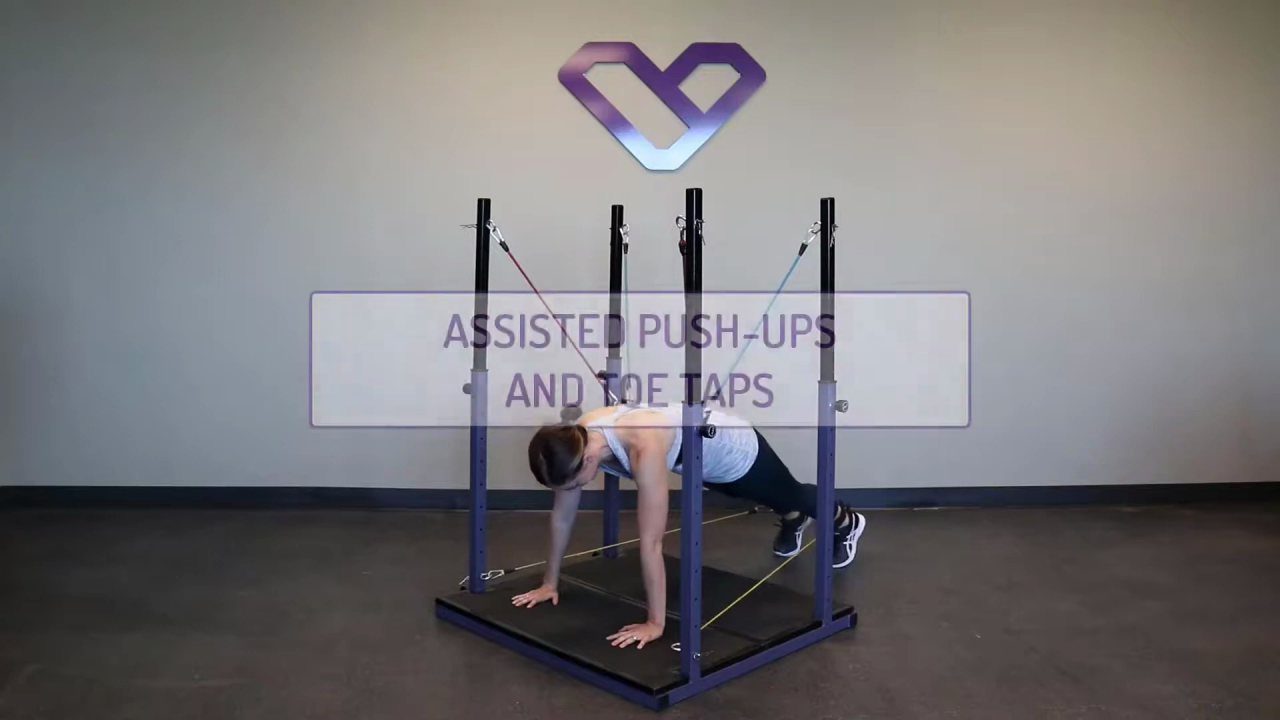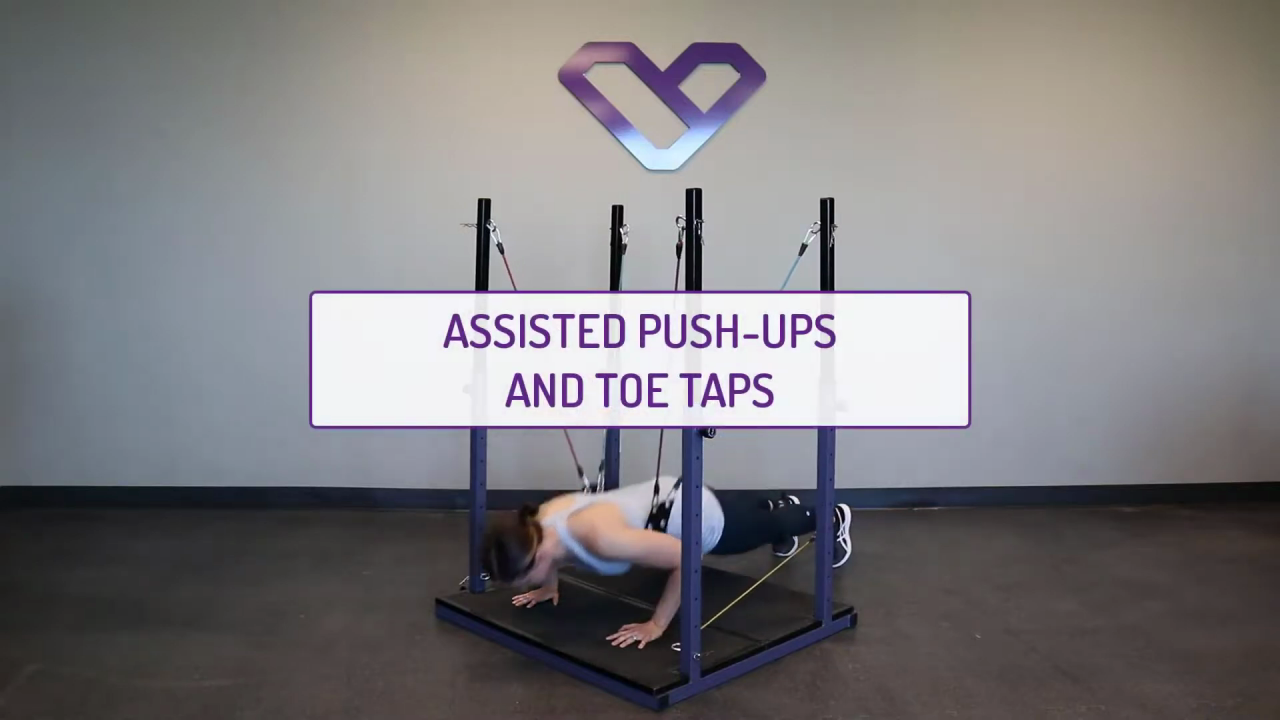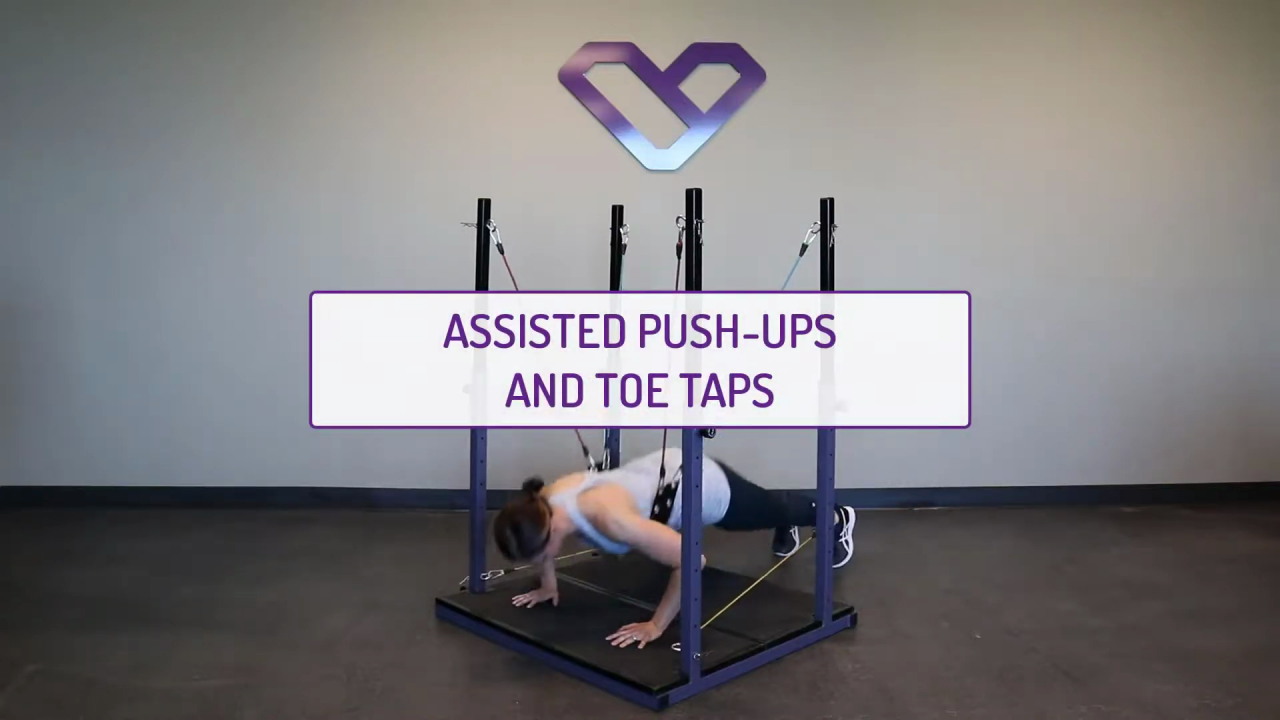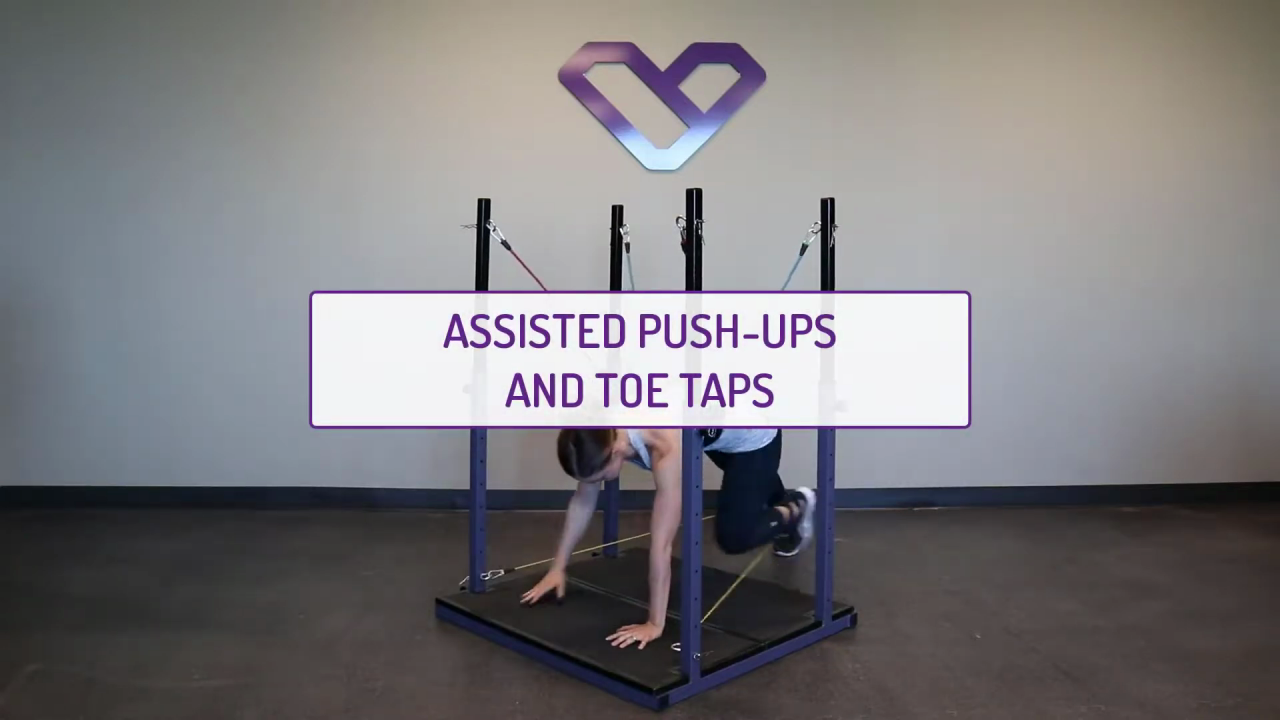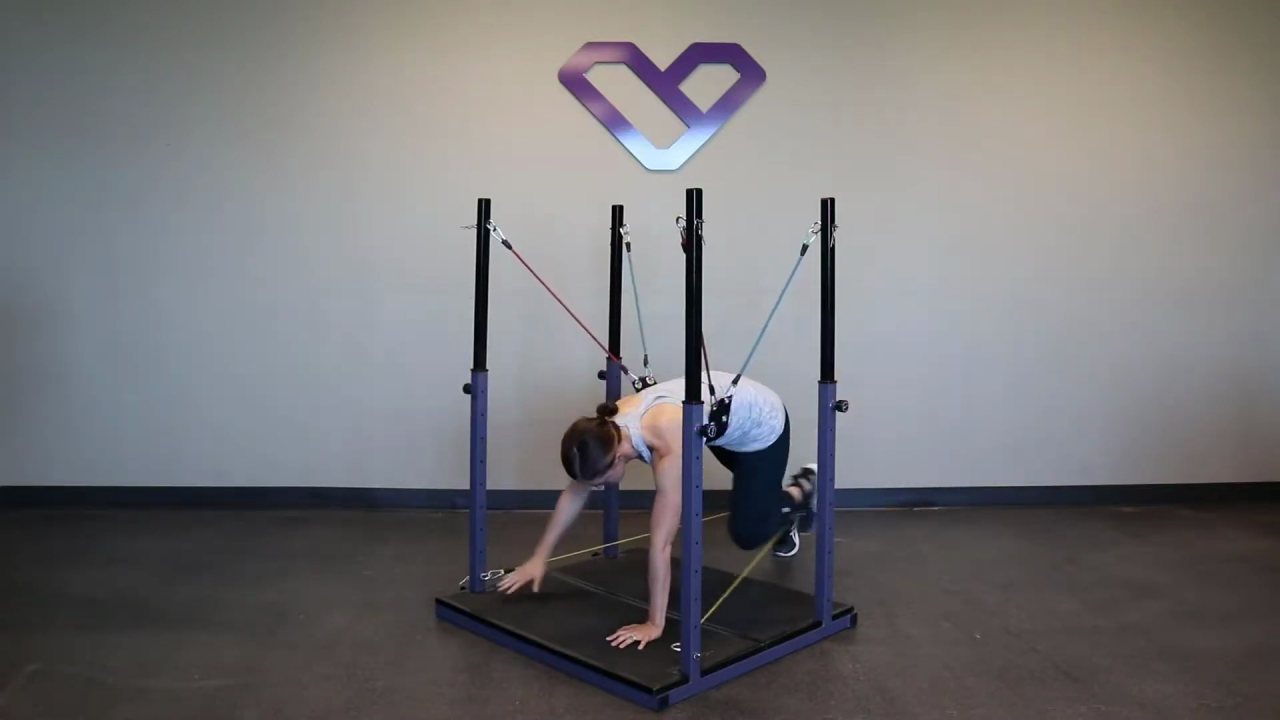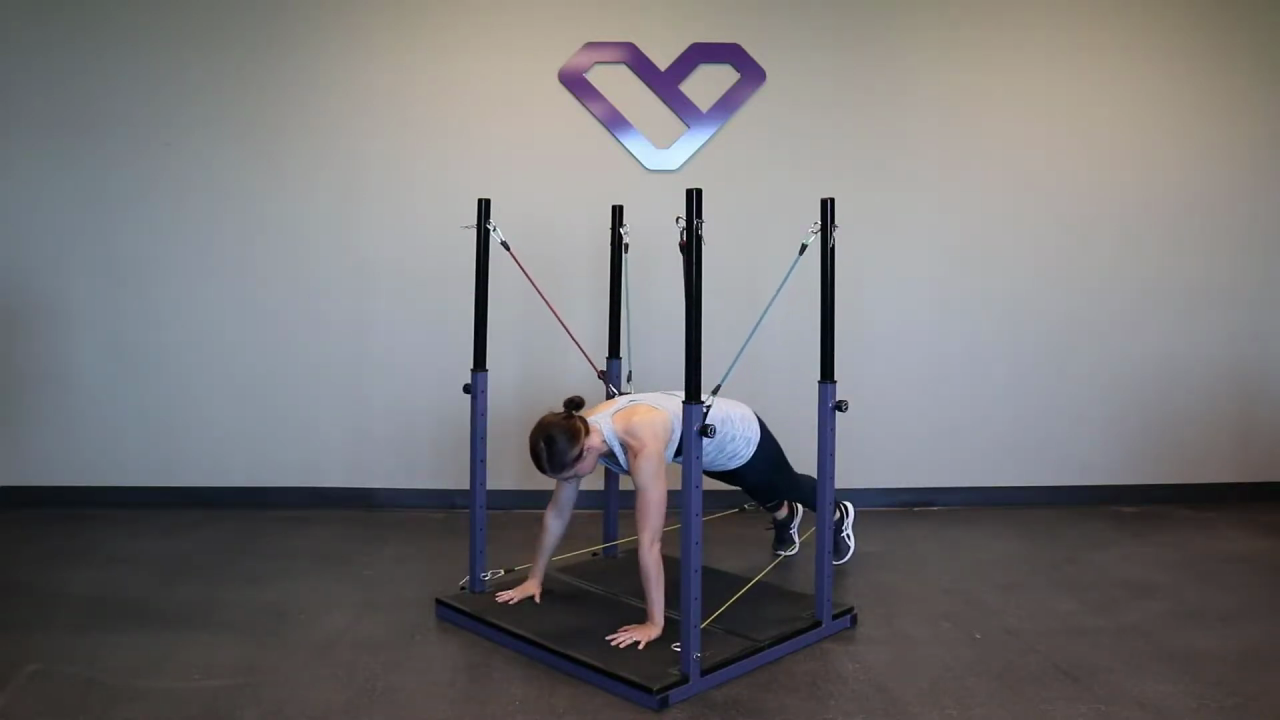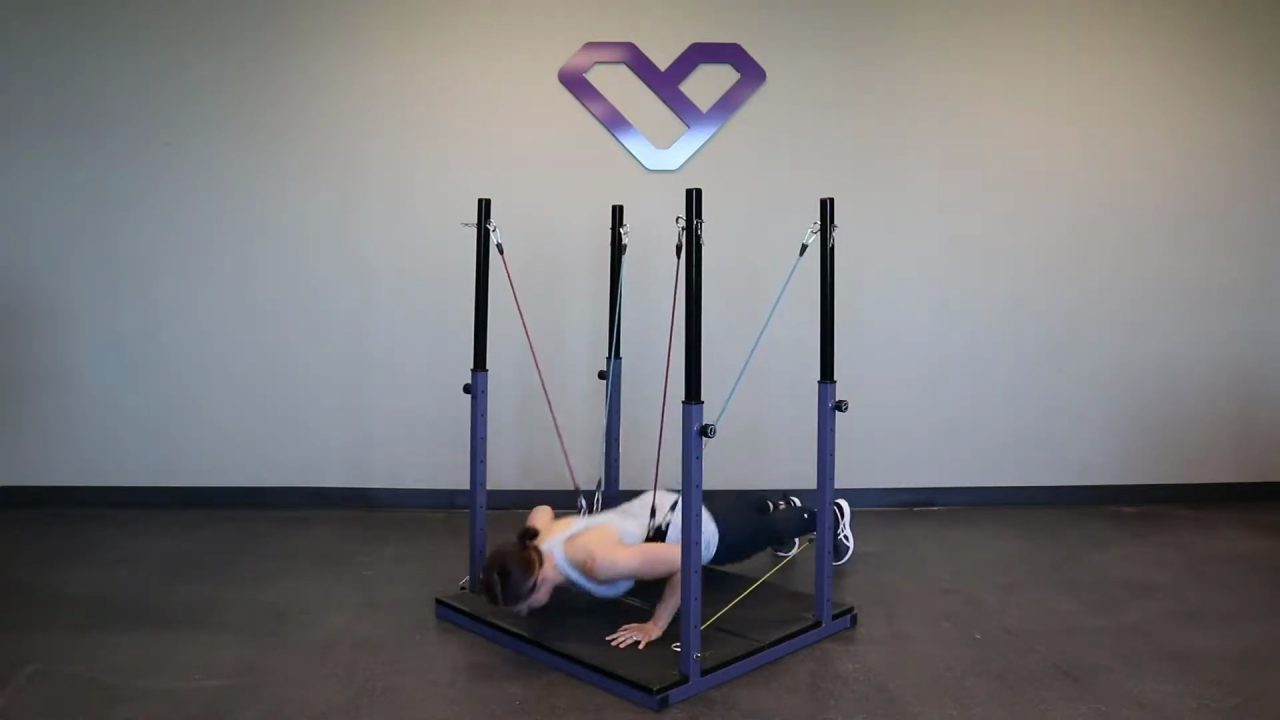
dt=0.7s
person 1, frame 1
left shoulder: (642, 450)
right shoulder: (574, 442)
left elbow: (650, 543)
right elbow: (562, 514)
left wrist: (656, 623)
right wrist: (549, 583)
left hip: (732, 447)
left knee: (792, 494)
left ankle: (846, 521)
right ankle: (792, 521)
person 1, frame 2
left shoulder: (597, 538)
right shoulder: (540, 522)
left elbow: (681, 558)
left wrist: (657, 625)
right wrist: (548, 586)
right hip: (657, 500)
left knee: (770, 525)
left ankle: (834, 518)
right ankle: (779, 502)
person 1, frame 3
left shoulder: (608, 518)
right shoulder: (544, 504)
left wrist: (656, 625)
right wrist: (547, 585)
left hip: (704, 488)
right hip: (662, 470)
left knee: (777, 511)
left ankle: (837, 519)
right ankle: (787, 531)
person 1, frame 4
left shoulder: (666, 447)
right shoulder: (600, 435)
left elbow: (661, 543)
right elbow: (581, 502)
left wrist: (654, 624)
right wrist: (556, 568)
left hip: (753, 430)
right hip: (717, 423)
left knee: (731, 538)
right knee: (751, 483)
left ankle: (798, 508)
right ankle: (780, 507)
person 1, frame 5
left shoulder: (668, 446)
right shoulder: (605, 428)
left elbow: (661, 544)
right elbow: (573, 495)
left wrist: (654, 624)
right wrist: (538, 557)
left hip: (759, 420)
left knee: (749, 534)
right knee: (751, 477)
left ankle: (805, 487)
right ankle: (777, 506)
person 1, frame 6
left shoulder: (640, 443)
right shoulder: (576, 434)
left elbow: (649, 541)
right elbow: (557, 511)
left wrist: (654, 623)
right wrist: (535, 578)
left hip: (736, 435)
left knee: (787, 484)
right knee: (758, 488)
left ankle: (838, 516)
right ankle: (786, 516)
person 1, frame 7
left shoulder: (595, 560)
right shoulder: (536, 546)
left elbow: (686, 563)
right elbow: (541, 509)
left wrist: (655, 626)
right wrist: (528, 599)
right hip: (651, 513)
left knee: (769, 531)
right knee: (738, 511)
left ankle: (833, 516)
right ankle: (780, 504)
